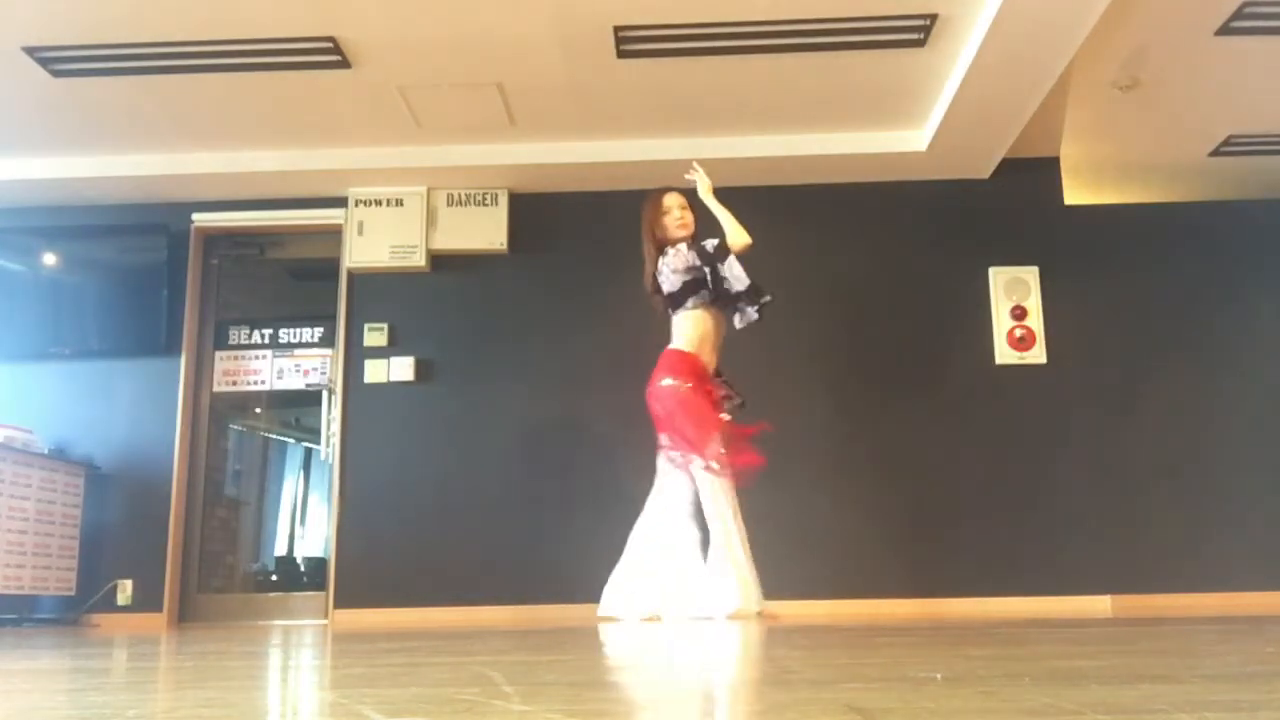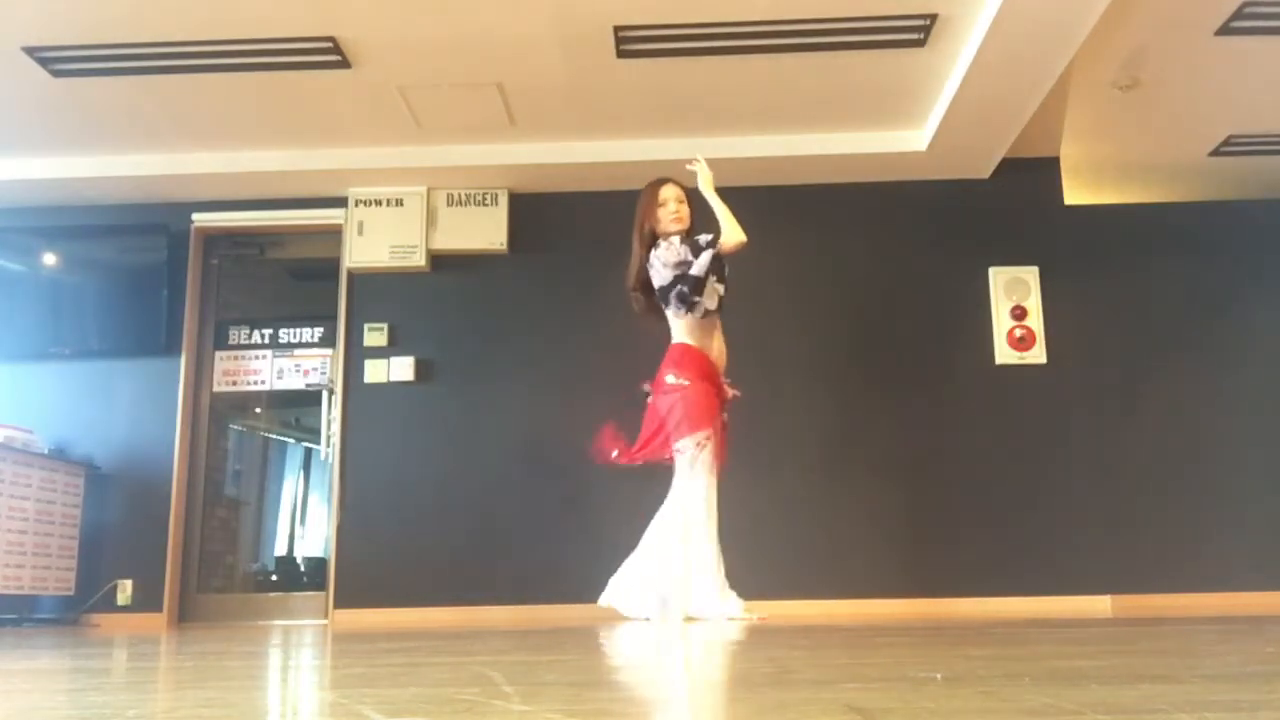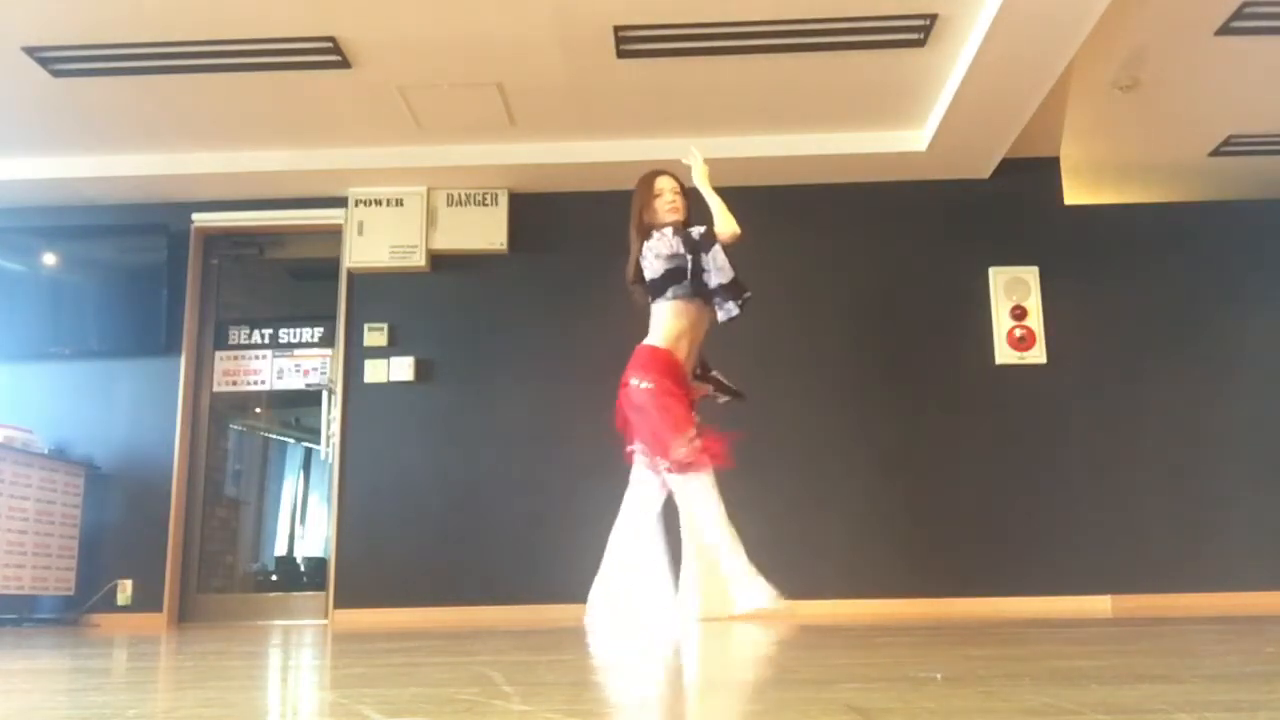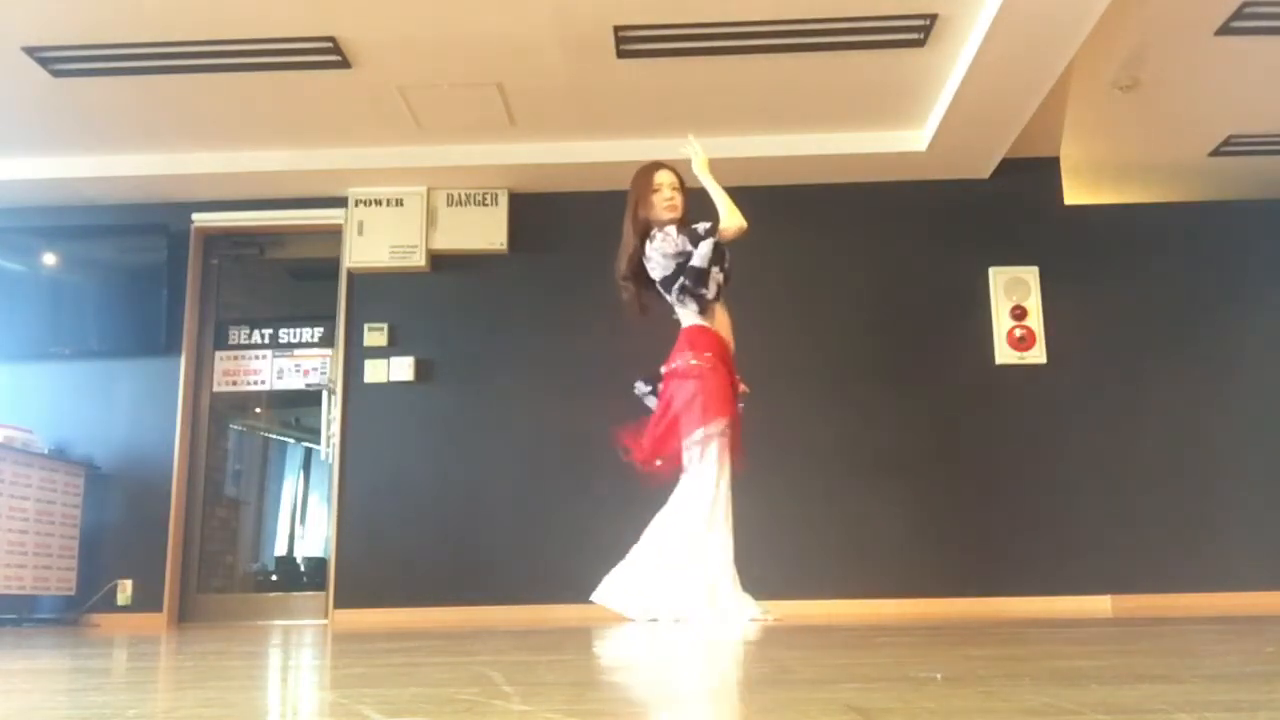
dt=0.5s
person 1, frame 1
left shoulder: (689, 262)
right shoulder: (679, 256)
right elbow: (741, 241)
right wrist: (710, 197)
left hip: (689, 383)
right hip: (678, 379)
left knee: (672, 494)
right knee: (715, 486)
left ankle: (635, 596)
right ankle: (729, 594)
person 1, frame 2
left shoulder: (685, 253)
right shoulder: (668, 251)
right elbow: (735, 239)
right wrist: (710, 191)
left hip: (700, 381)
right hip: (686, 375)
left knee: (692, 493)
right knee: (694, 491)
left ankle: (643, 593)
right ankle: (705, 597)
person 1, frame 3
left shoulder: (676, 249)
right shoulder: (661, 241)
right elbow: (728, 231)
right wrist: (704, 183)
left hip: (670, 383)
right hip: (652, 377)
left knee: (646, 491)
right knee: (695, 488)
left ankle: (620, 598)
right ankle: (725, 591)
person 1, frame 4
left shoulder: (674, 243)
right shoulder: (664, 239)
right elbow: (736, 225)
right wrist: (706, 175)
left hip: (706, 365)
right hip: (701, 360)
left knee: (701, 485)
right knee: (707, 482)
left ankle: (642, 590)
right ankle: (712, 599)
